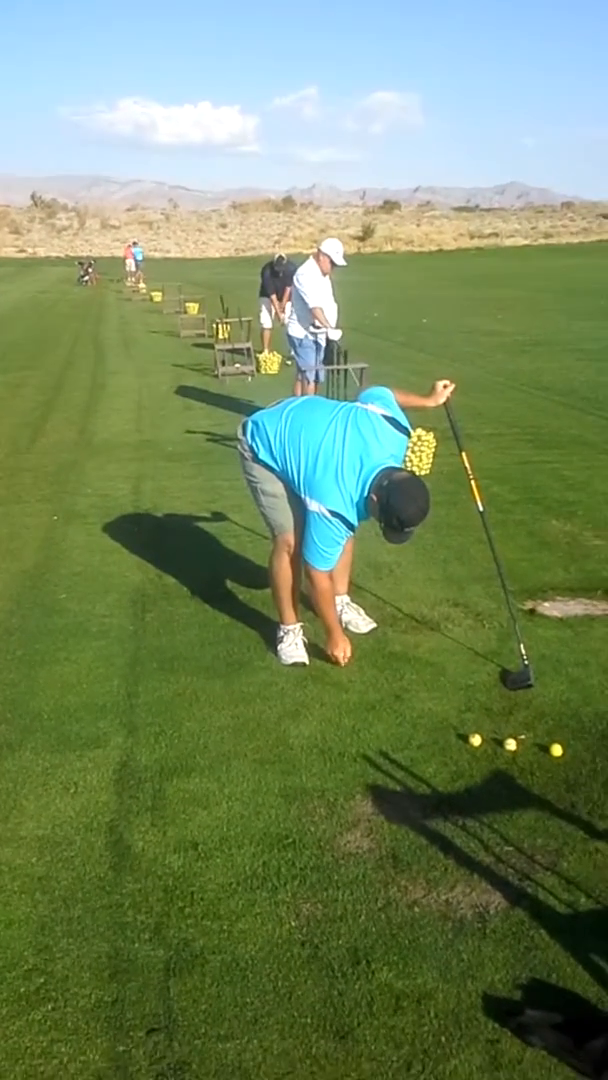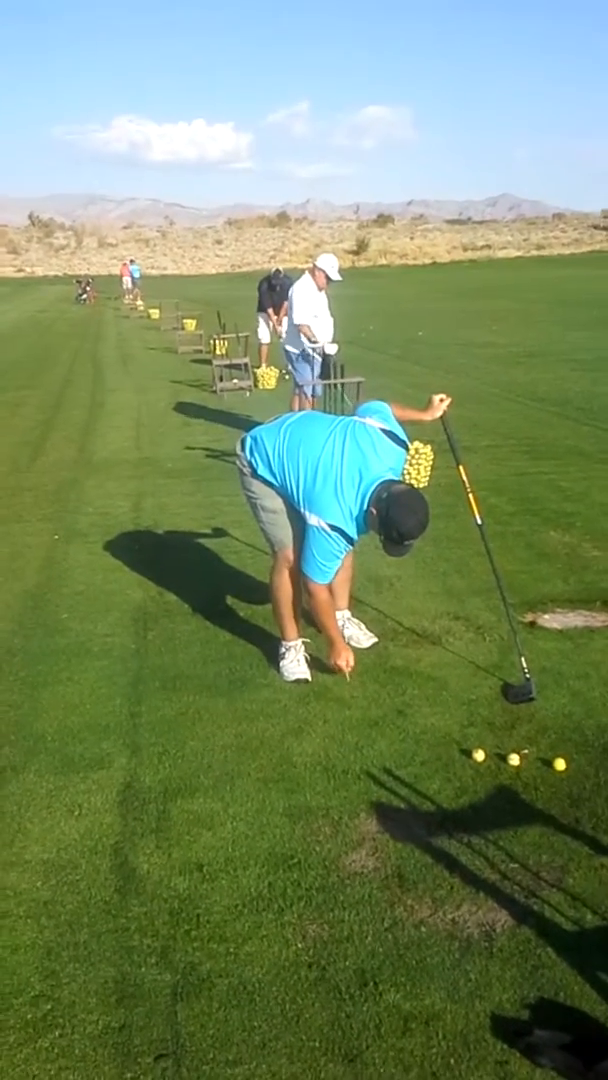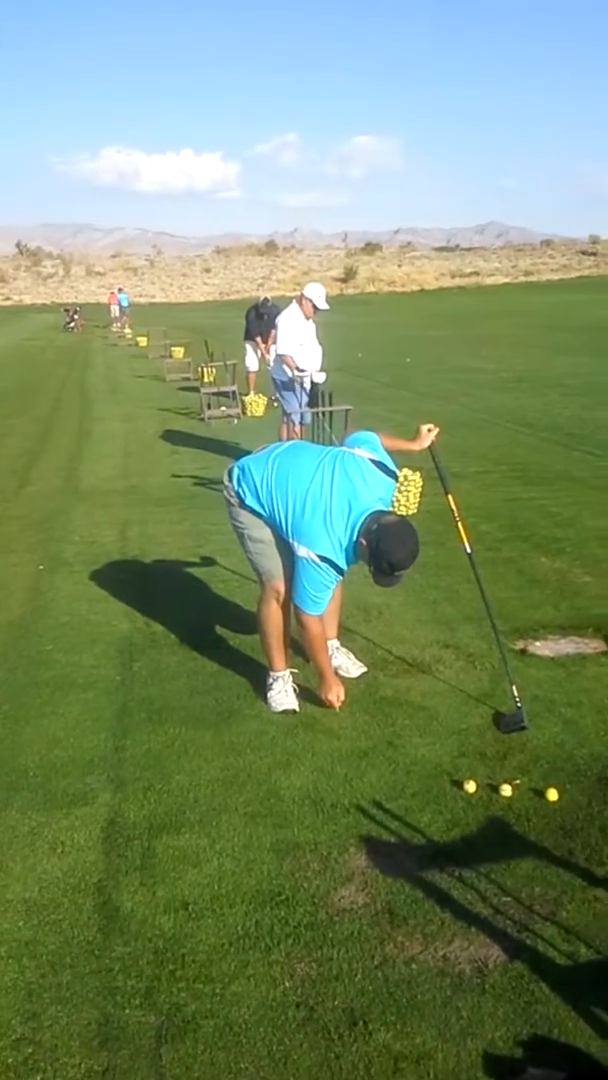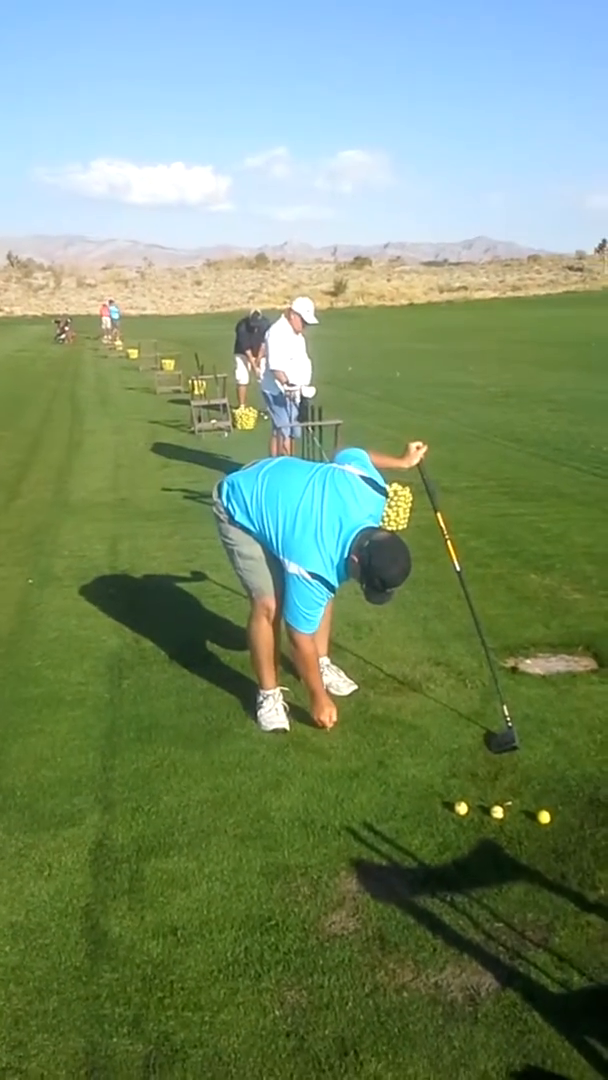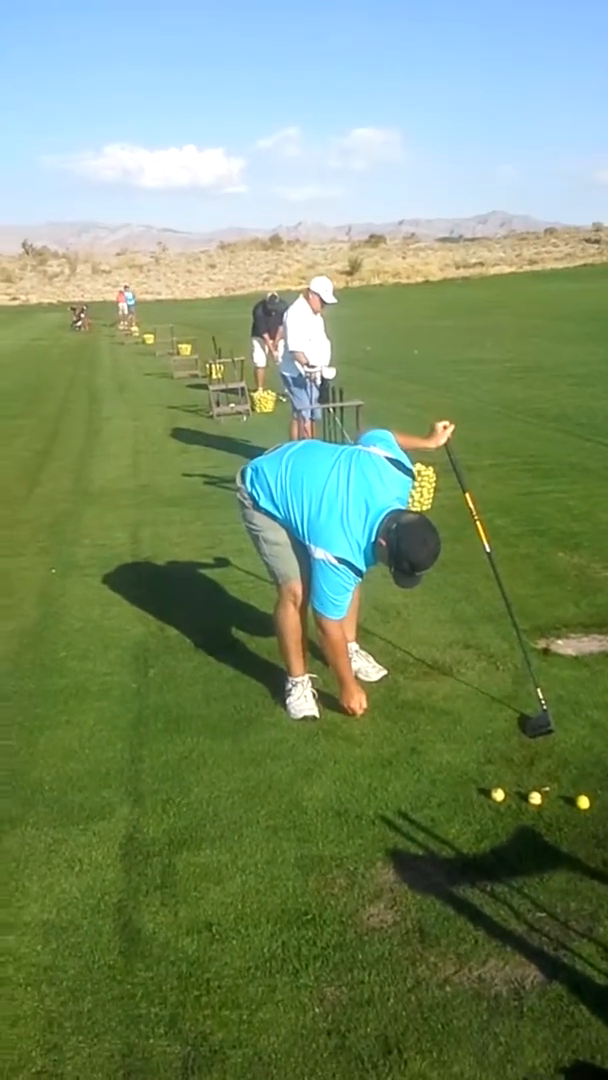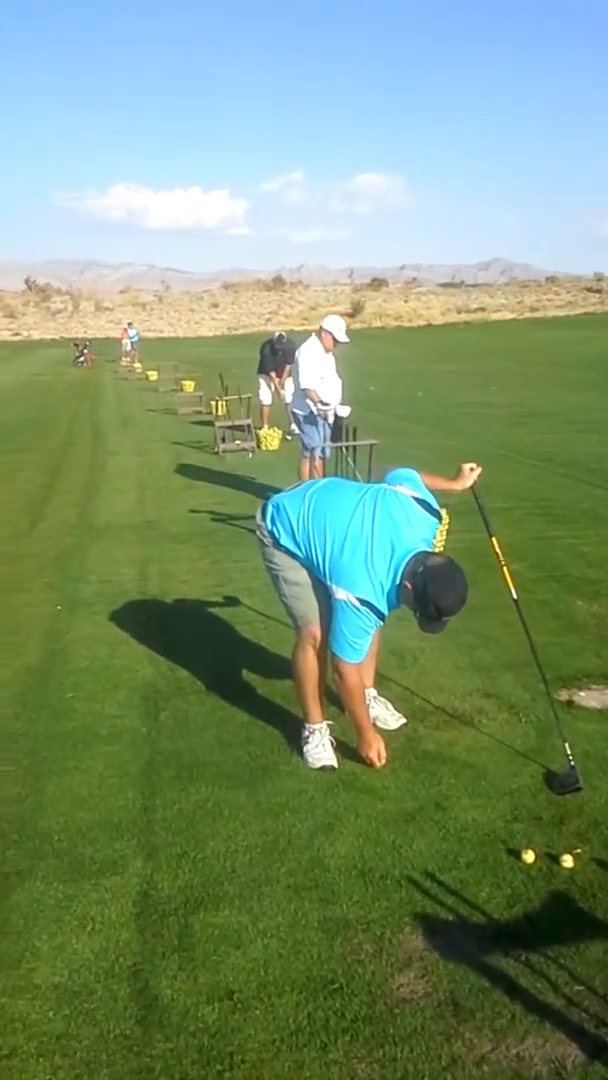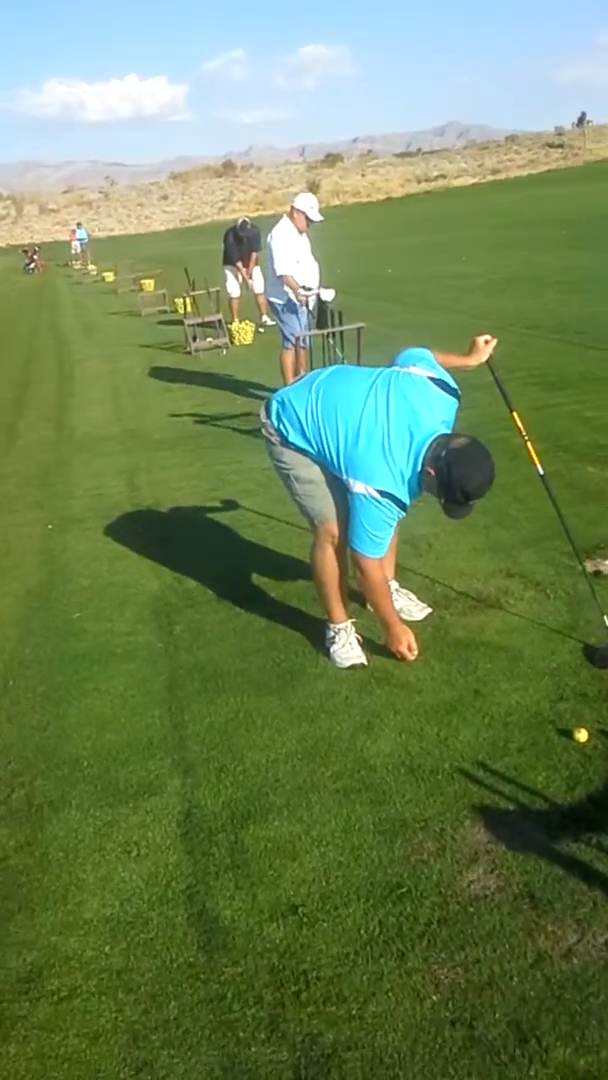
dt=0.3s
person 1, frame 1
left shoulder: (396, 433)
right shoulder: (333, 506)
left elbow: (375, 393)
right elbow: (317, 574)
left wrist: (429, 400)
right wrist: (335, 636)
right hip: (263, 446)
left knee: (343, 531)
right knee: (290, 540)
left ankle: (341, 601)
right ankle: (289, 629)
person 1, frame 2
left shoulder: (394, 447)
right shoulder: (332, 520)
left elbow: (373, 407)
right elbow: (316, 587)
left wrist: (425, 414)
right wrist: (337, 645)
right hip: (262, 463)
left knee: (343, 545)
right knee: (290, 556)
left ankle: (341, 616)
right ankle: (290, 645)
person 1, frame 3
left shoulder: (382, 476)
right shoulder: (322, 551)
left elbow: (361, 437)
right elbow: (308, 619)
left wrist: (414, 444)
right wrist: (327, 679)
right hip: (249, 492)
left knee: (331, 576)
right knee: (278, 587)
left ankle: (331, 647)
right ankle: (278, 676)
person 1, frame 4
left shoulder: (373, 493)
right shoulder: (313, 568)
left elbow: (350, 455)
right elbow: (301, 638)
left wrist: (402, 461)
right wrist: (319, 699)
right hip: (238, 508)
left knee: (322, 593)
right knee: (269, 604)
left ankle: (321, 664)
right ankle: (268, 695)
person 1, frame 5
left shoulder: (399, 474)
right shoulder: (340, 552)
left elbow: (375, 436)
right elbow: (329, 624)
left wrist: (428, 442)
right wrist: (348, 687)
right hip: (262, 494)
left knee: (348, 578)
right knee: (295, 590)
left ankle: (350, 649)
right ankle: (296, 681)
person 1, frame 6
left shoulder: (425, 515)
right shoulder: (362, 594)
left elbow: (402, 475)
right elbow: (345, 668)
left wrist: (455, 483)
right wrist: (366, 735)
right hip: (283, 532)
right knee: (315, 633)
left ankle: (367, 695)
right ankle: (314, 729)
person 1, frame 7
left shoulder: (443, 395)
right shoulder: (383, 485)
left elbow: (413, 356)
right elbow: (366, 563)
left wrist: (469, 359)
right wrist: (394, 629)
right hip: (290, 428)
right knee: (333, 529)
left ankle: (389, 588)
right ankle: (338, 627)
